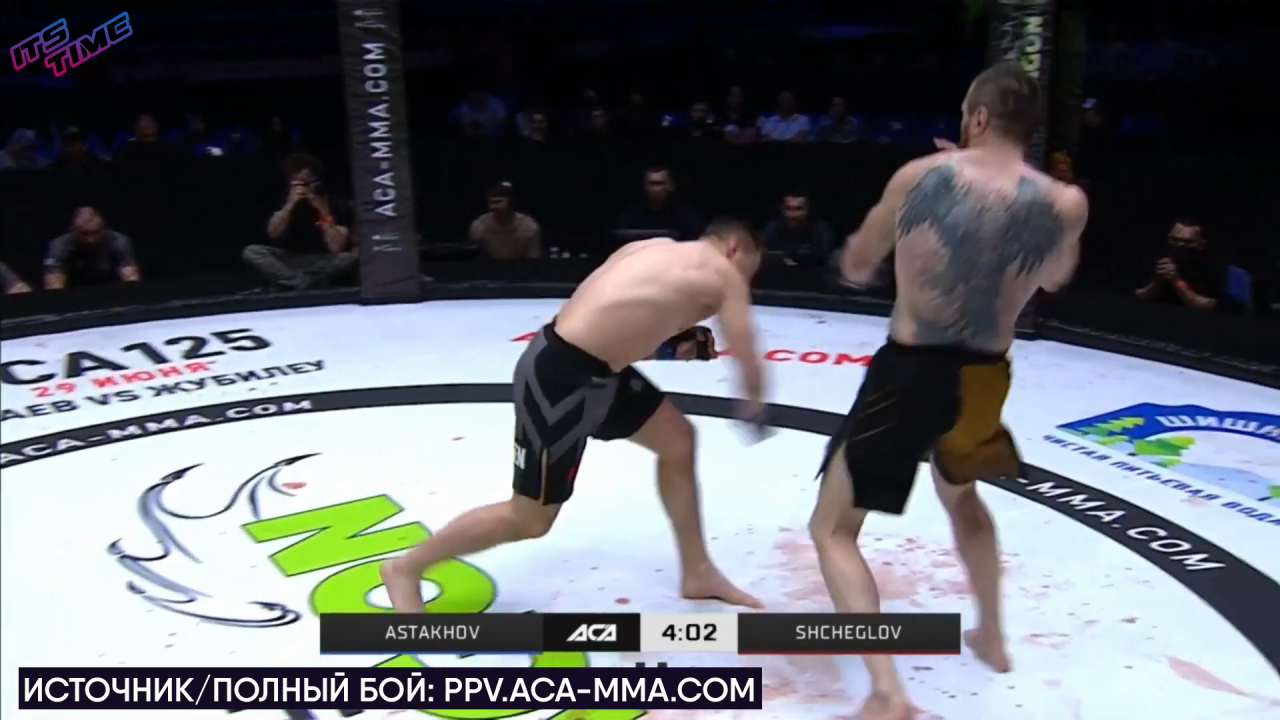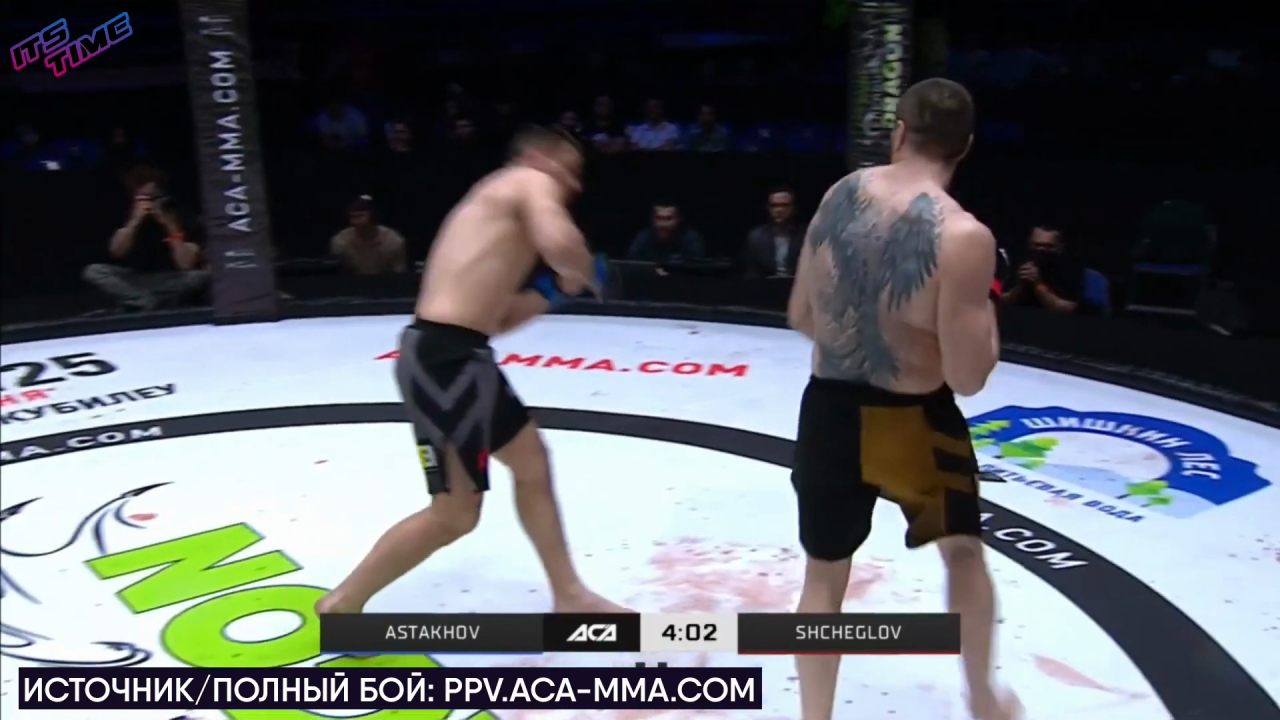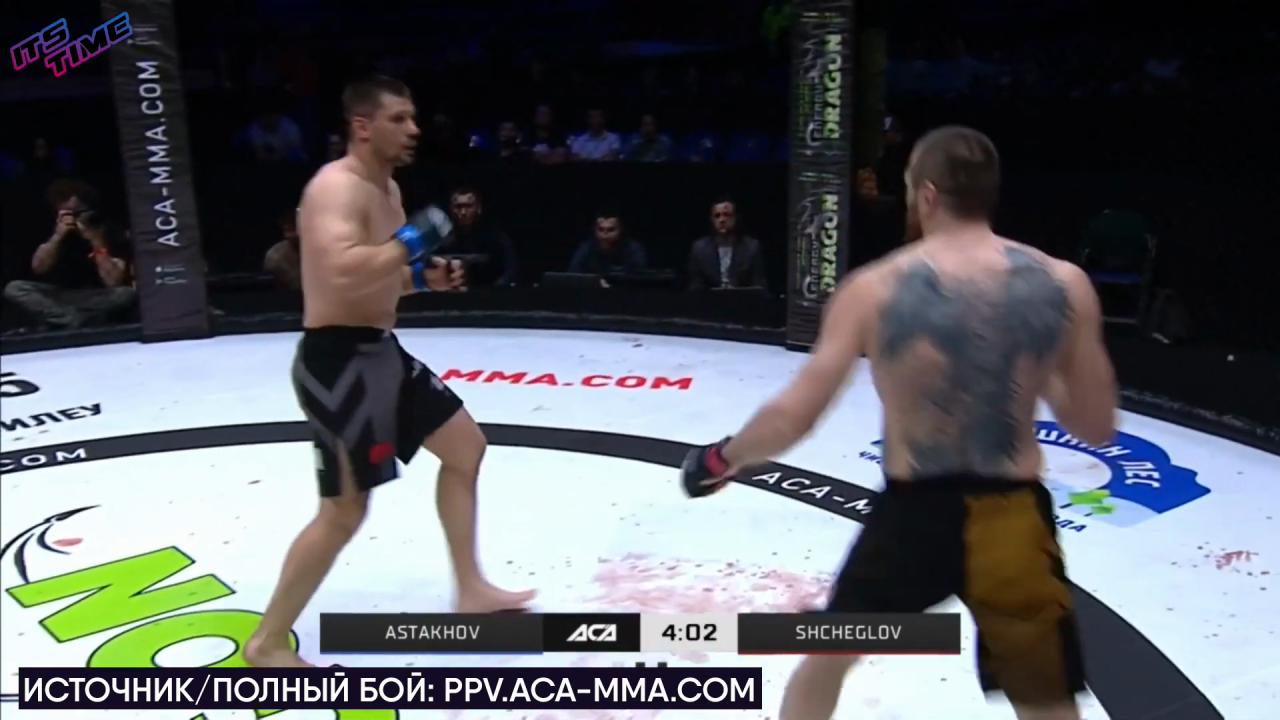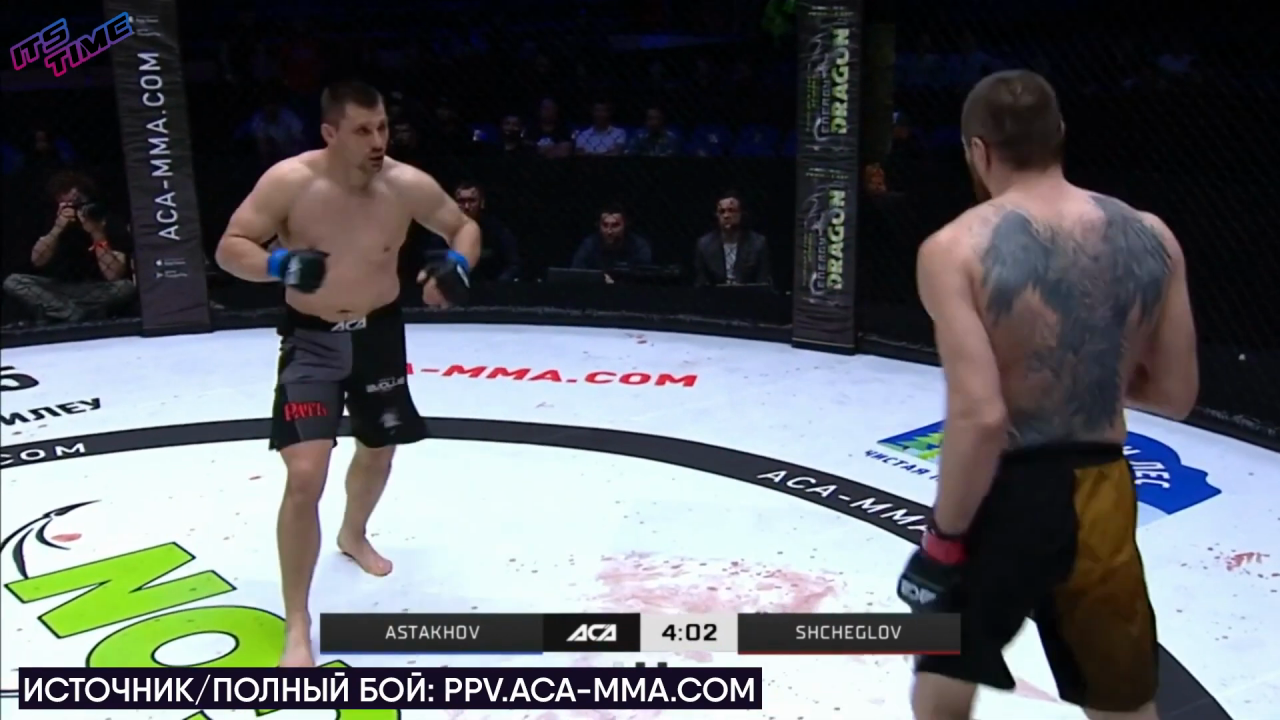
dt=0.3s
person 1, frame 1
left shoulder: (918, 175)
right shoulder: (1063, 205)
left elbow: (857, 259)
left wrist: (850, 268)
left hip: (903, 378)
right hip: (981, 382)
left knee: (834, 529)
right knee: (961, 494)
right ankle: (990, 639)
person 1, frame 2
left shoulder: (840, 195)
right shoulder: (963, 236)
left elbow: (802, 316)
right elbow: (968, 375)
right wrist: (986, 295)
left hip: (829, 414)
right hip: (914, 423)
left knee: (824, 577)
right knee: (964, 555)
person 1, frame 3
left shoulder: (873, 288)
right shoulder: (1064, 285)
left elbow: (793, 414)
right elbow: (1096, 428)
left wrist: (722, 458)
left hip: (913, 518)
right hip: (1014, 521)
left knee: (829, 647)
person 1, frame 4
left shoulder: (956, 248)
right shoulder: (1152, 238)
left elbow: (978, 418)
right elbow: (1175, 396)
left wrist: (944, 541)
left hip: (1003, 506)
right hip: (1103, 503)
person 2, frame 1
left shoulder: (656, 251)
right shoulder: (722, 272)
right elbow: (747, 356)
right wrist: (755, 407)
left hip: (584, 368)
right hip: (561, 376)
left knee: (677, 440)
right knee: (532, 518)
left ankle: (700, 575)
right ankle: (409, 565)
person 2, frame 2
left shoulder: (506, 198)
right shoulder: (529, 182)
right elbow: (559, 241)
left wrist: (552, 287)
right wrist: (588, 272)
left hip: (457, 351)
right hip: (444, 360)
left knee: (533, 462)
right knee: (455, 516)
left ankle: (569, 592)
right ankle: (341, 605)
person 2, frame 3
left shoulder: (387, 187)
right shoulder: (336, 187)
right elbow: (336, 275)
left wrist: (429, 273)
right wrist: (410, 241)
left hip: (383, 351)
right hip: (339, 360)
left knee: (468, 445)
right knee: (344, 512)
left ankle: (471, 587)
right ankle: (270, 638)
person 2, frame 4
left shoulder: (410, 185)
right shoulder: (289, 179)
left elbow: (464, 228)
right elbow: (229, 248)
left wrist: (455, 266)
right wrist: (280, 264)
left hip: (378, 333)
right hip: (311, 338)
left knee: (377, 455)
right knee: (305, 477)
left ankle: (353, 533)
right ankle: (297, 624)
